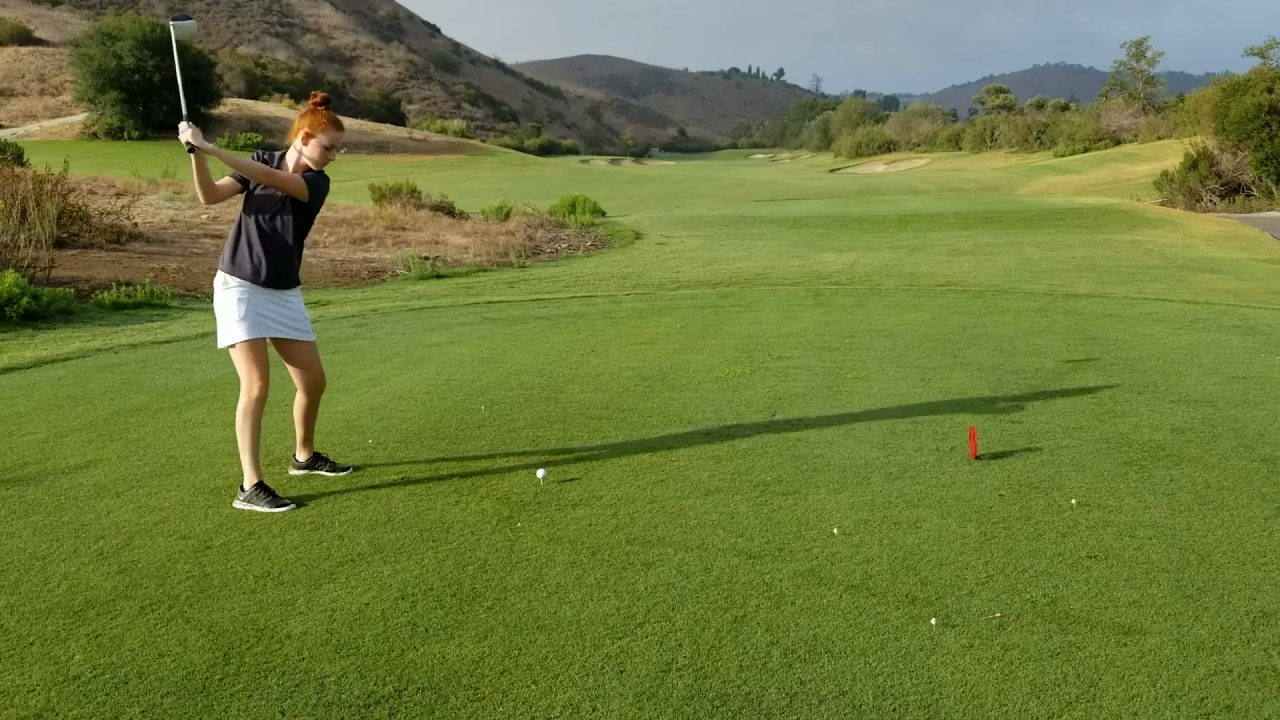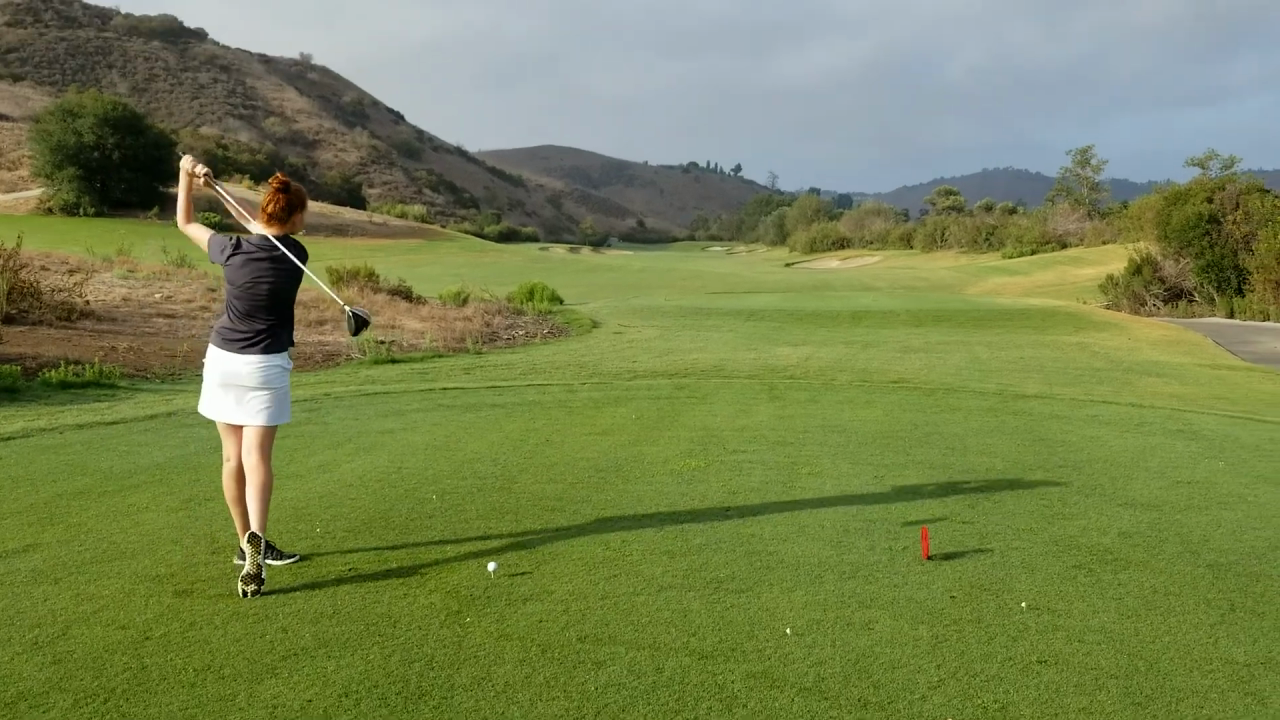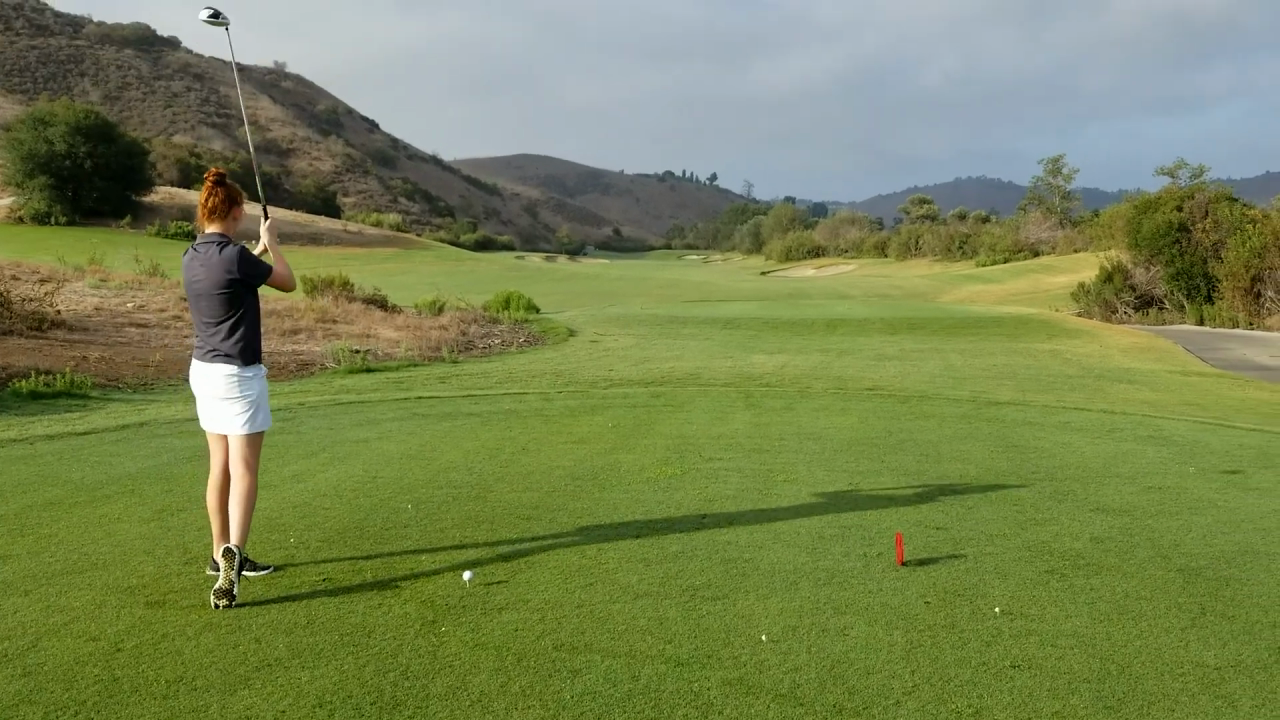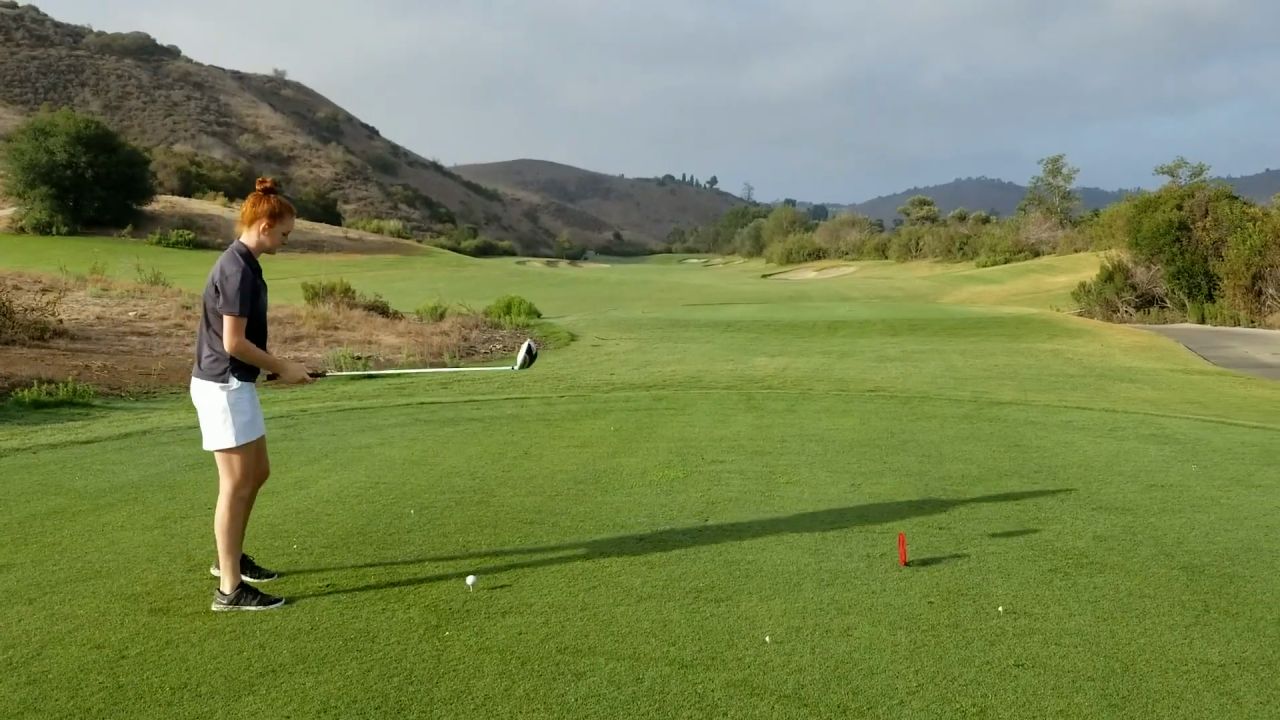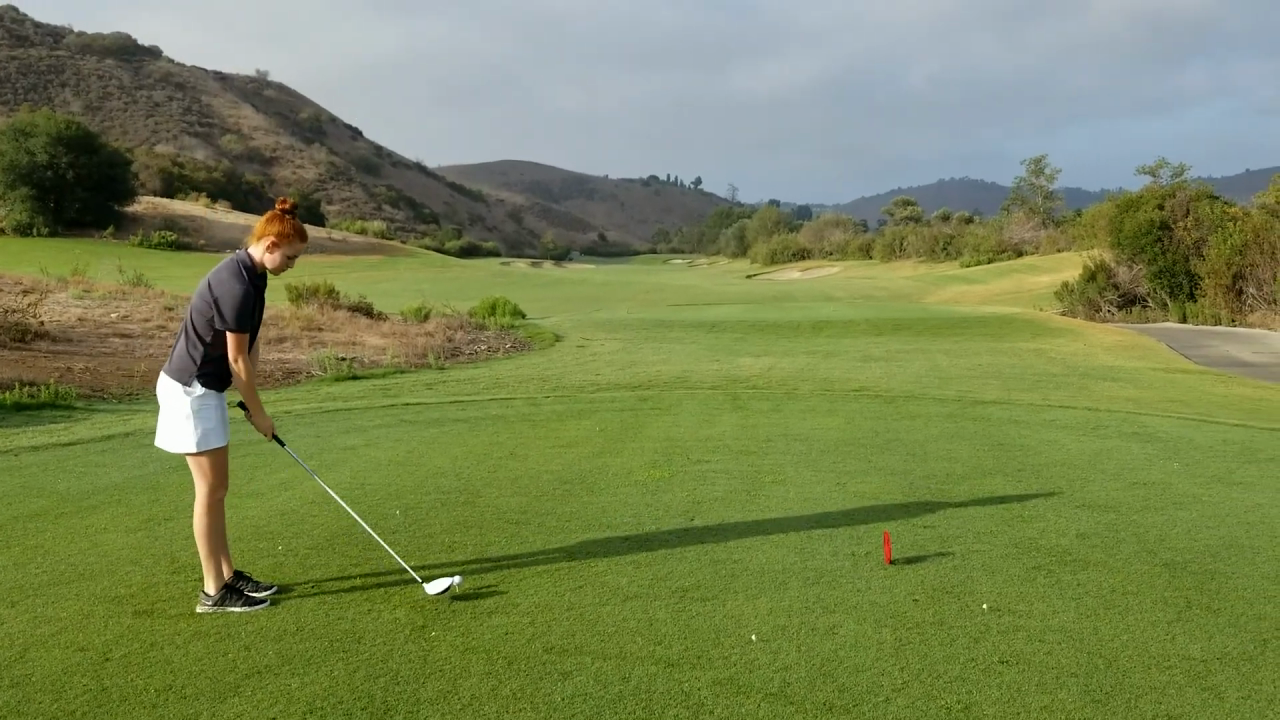
dt=1s
person 1, frame 1
left shoulder: (317, 184)
right shoulder: (259, 159)
left elbow: (267, 178)
right elbow: (210, 194)
left wrist: (211, 149)
right wrist: (198, 154)
left hip: (284, 294)
right hip: (238, 286)
left knee: (314, 381)
right knee: (256, 386)
left ankle: (305, 455)
right ankle: (250, 486)
person 1, frame 2
left shoulder: (231, 251)
right shoulder: (297, 255)
left elbow: (184, 222)
right elbow: (263, 233)
left wrist: (188, 176)
left hip: (223, 360)
right hip: (267, 366)
left knee: (233, 457)
right knee: (256, 458)
left ankle: (248, 543)
right ankle: (255, 539)
person 1, frame 3
left shoulder: (192, 256)
right shoulder: (235, 255)
right elbow: (288, 282)
left wrist: (260, 254)
right wrist: (269, 245)
left hip: (204, 369)
right hip: (238, 374)
left knee: (220, 467)
right knee: (244, 470)
left ankle: (223, 554)
right ankle: (233, 553)
person 1, frame 4
left shoulder: (242, 263)
right shoulder: (238, 271)
right elbow: (233, 343)
left wrist: (274, 365)
right wrist: (282, 368)
left hip: (235, 385)
right hip: (223, 386)
left knee: (258, 474)
right knee: (236, 485)
left ankle: (230, 557)
right ankle: (230, 588)
person 1, frame 5
left shoulder: (251, 274)
right shoulder: (236, 285)
left elbow: (251, 346)
right elbow: (238, 359)
left wrist: (253, 401)
right wrist: (257, 411)
left hip: (204, 388)
right hip: (191, 389)
left knee: (217, 487)
right knee: (211, 489)
left ankle: (227, 574)
right ankle: (213, 591)
